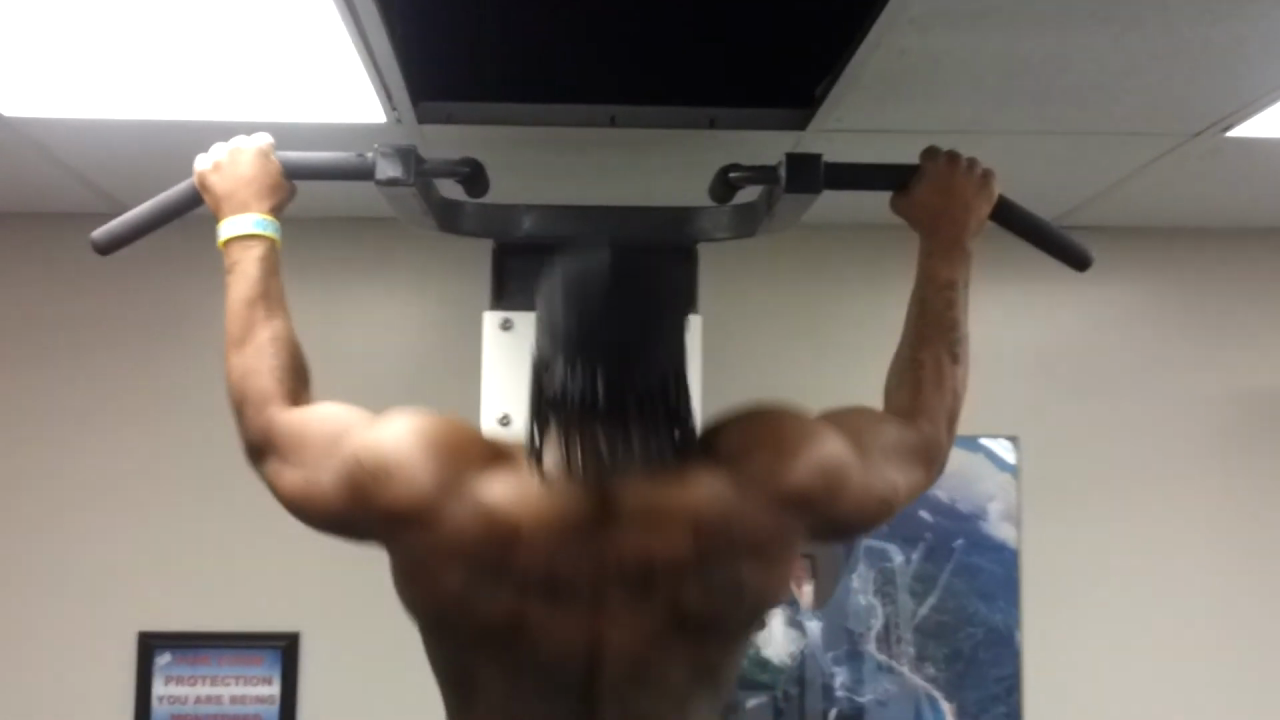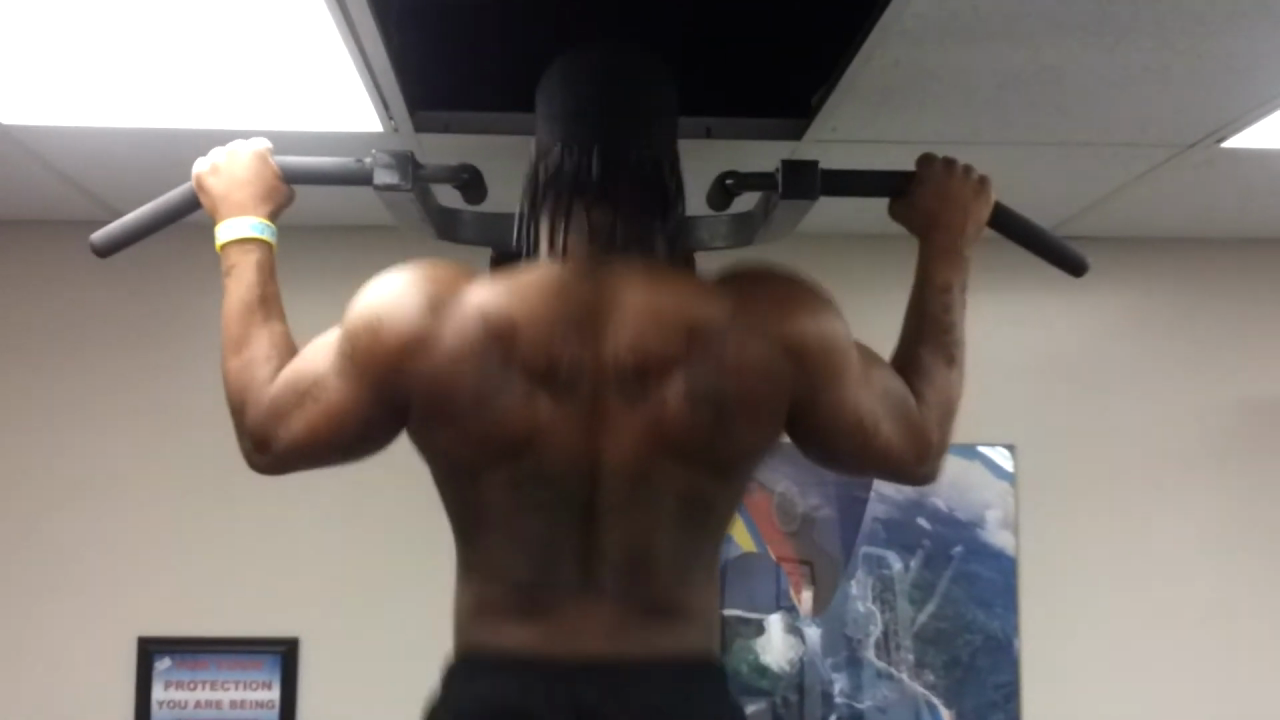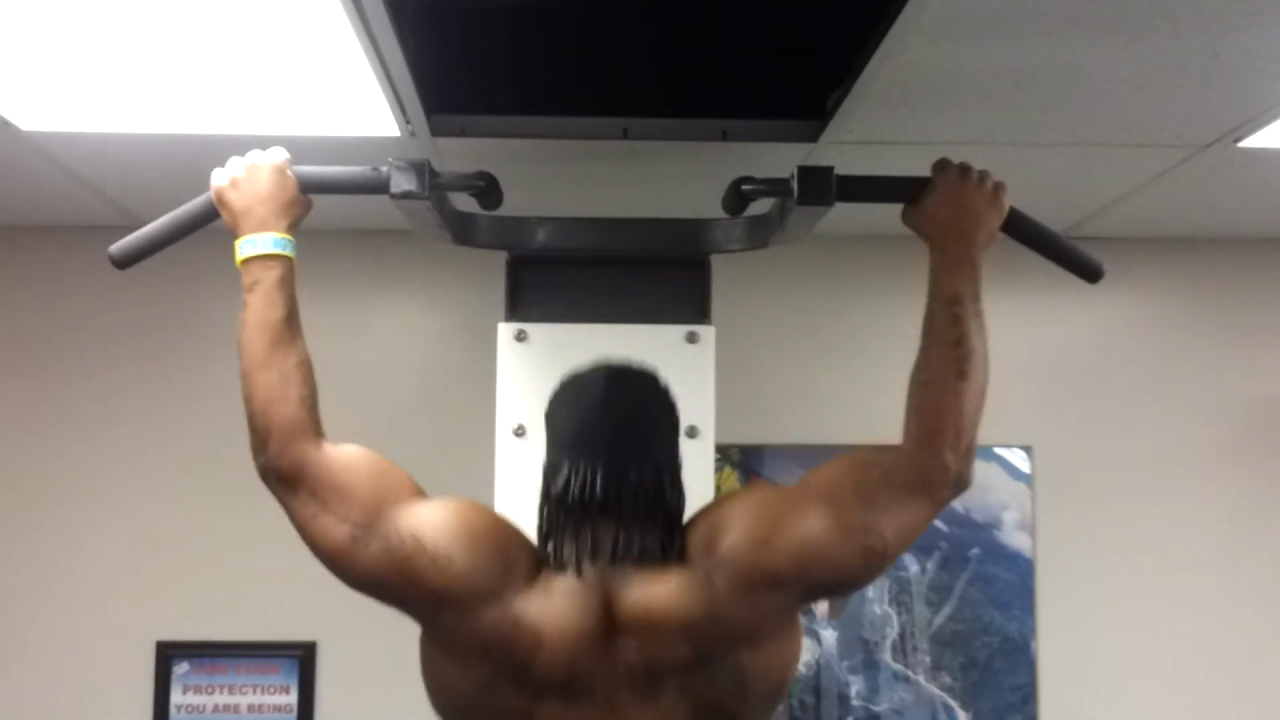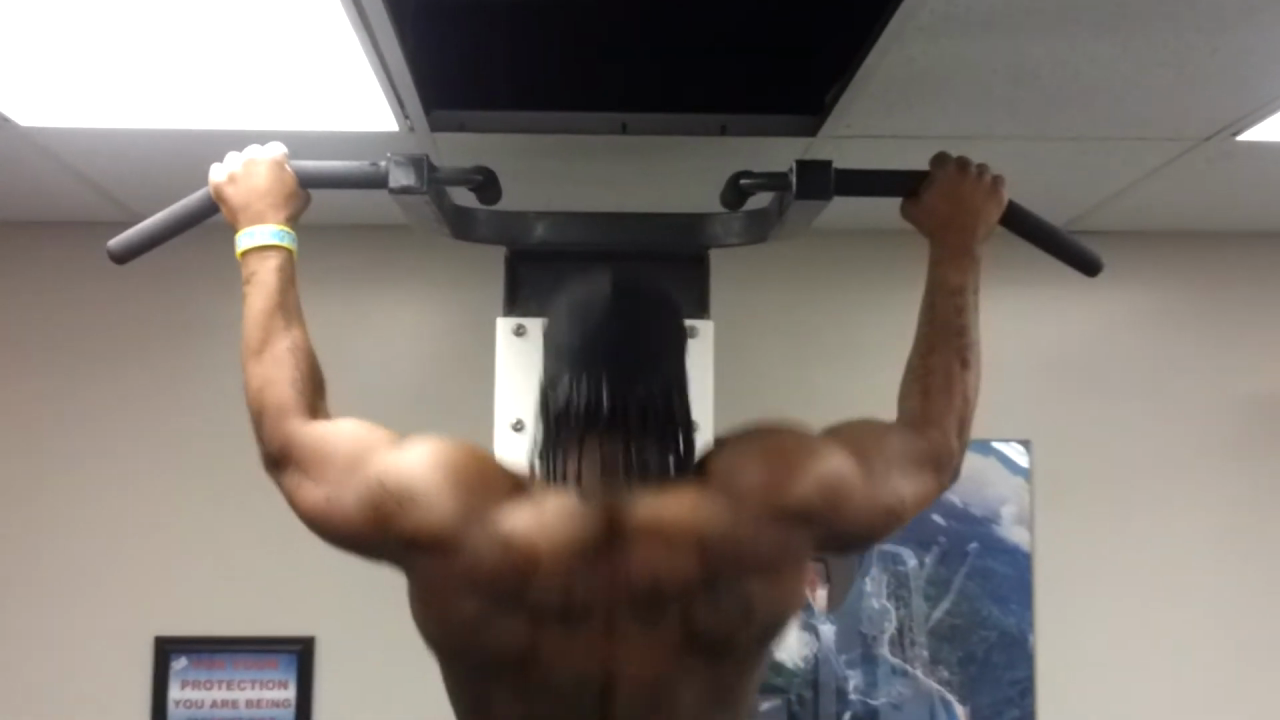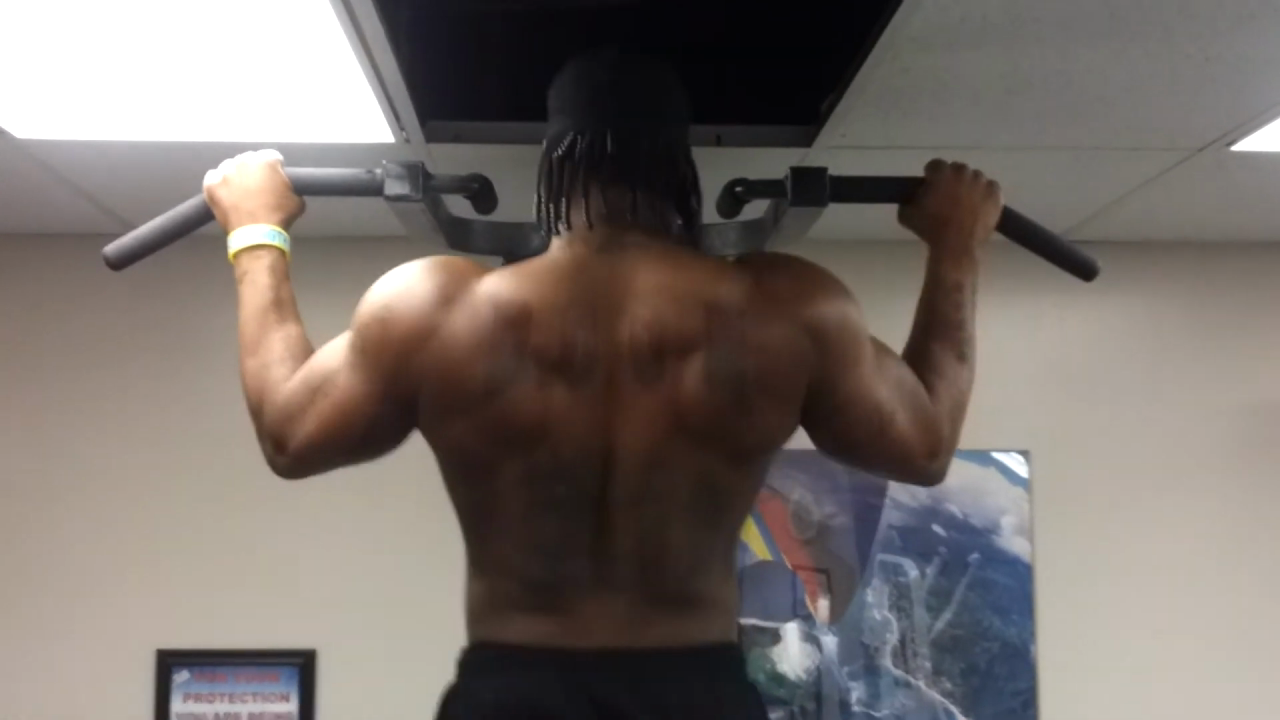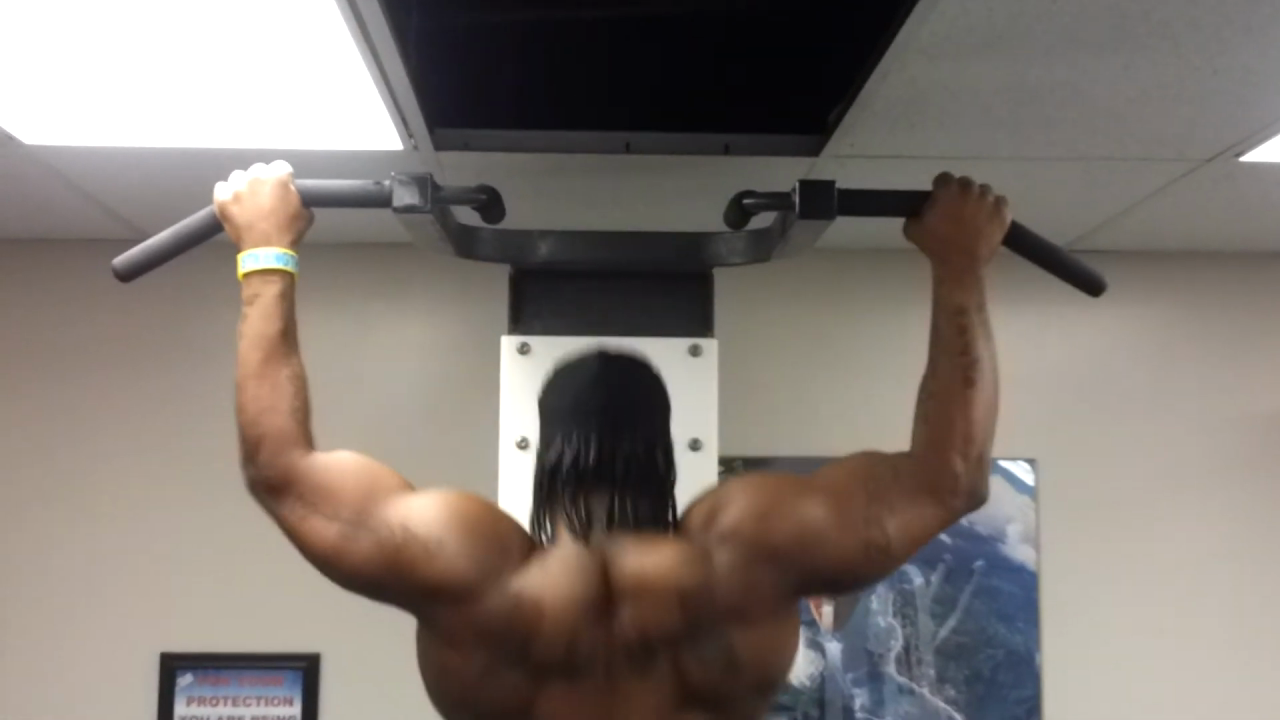
dt=0.4s
person 1, frame 1
left shoulder: (441, 496)
right shoulder: (756, 500)
left elbow: (270, 425)
right elbow: (920, 438)
left wrist: (247, 223)
right wrist: (946, 243)
person 1, frame 2
left shoulder: (422, 315)
right shoulder: (769, 323)
left elbow: (264, 430)
right elbow: (918, 446)
left wrist: (244, 224)
right wrist: (944, 244)
person 1, frame 3
left shoulder: (474, 590)
right shoulder: (743, 587)
left elbow: (286, 452)
right elbow: (939, 460)
left wrist: (265, 241)
right wrist: (955, 255)
person 1, frame 4
left shoulder: (459, 527)
right shoulder: (756, 520)
left elbow: (289, 435)
right elbow: (931, 447)
left wrist: (264, 233)
right wrist: (954, 248)
person 1, frame 5
left shoulder: (432, 308)
right shoulder: (784, 311)
left elbow: (285, 434)
right elbow: (927, 444)
left wrist: (258, 230)
right wrist: (954, 243)
person 1, frame 6
left shoulder: (471, 576)
right shoulder: (742, 567)
left elbow: (276, 466)
right elbow: (952, 474)
left wrist: (266, 255)
right wrist: (958, 267)
